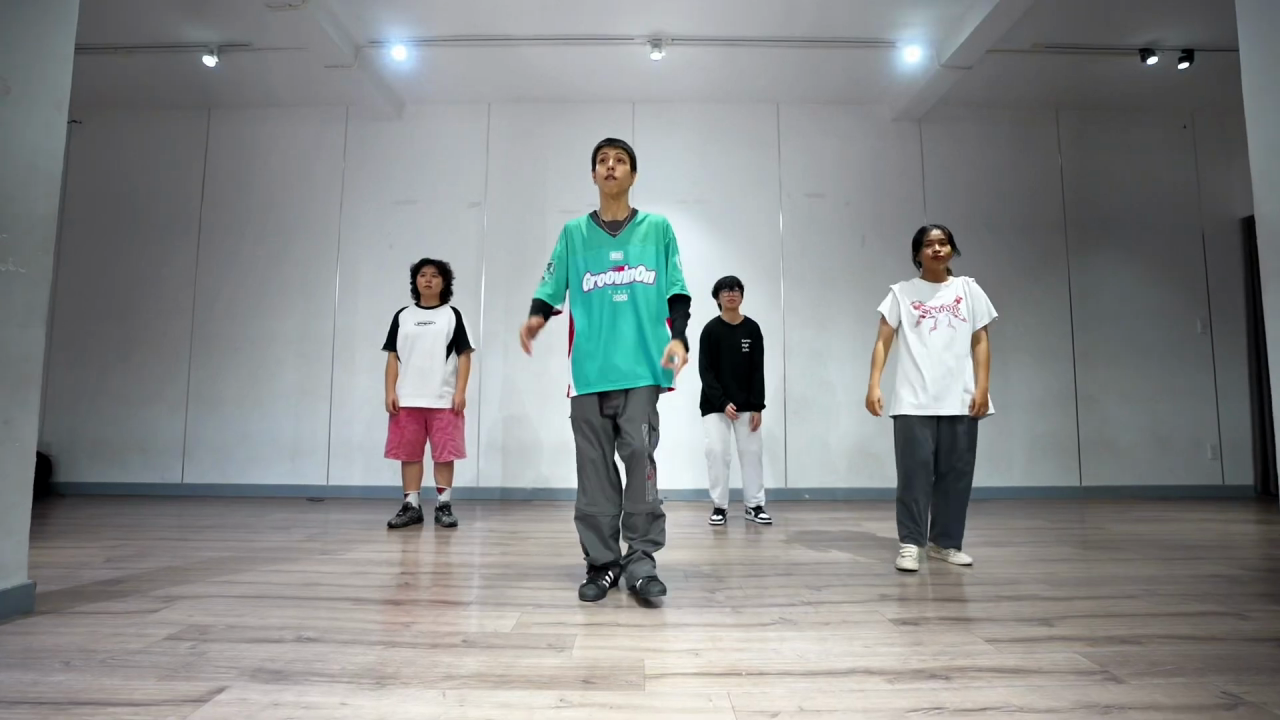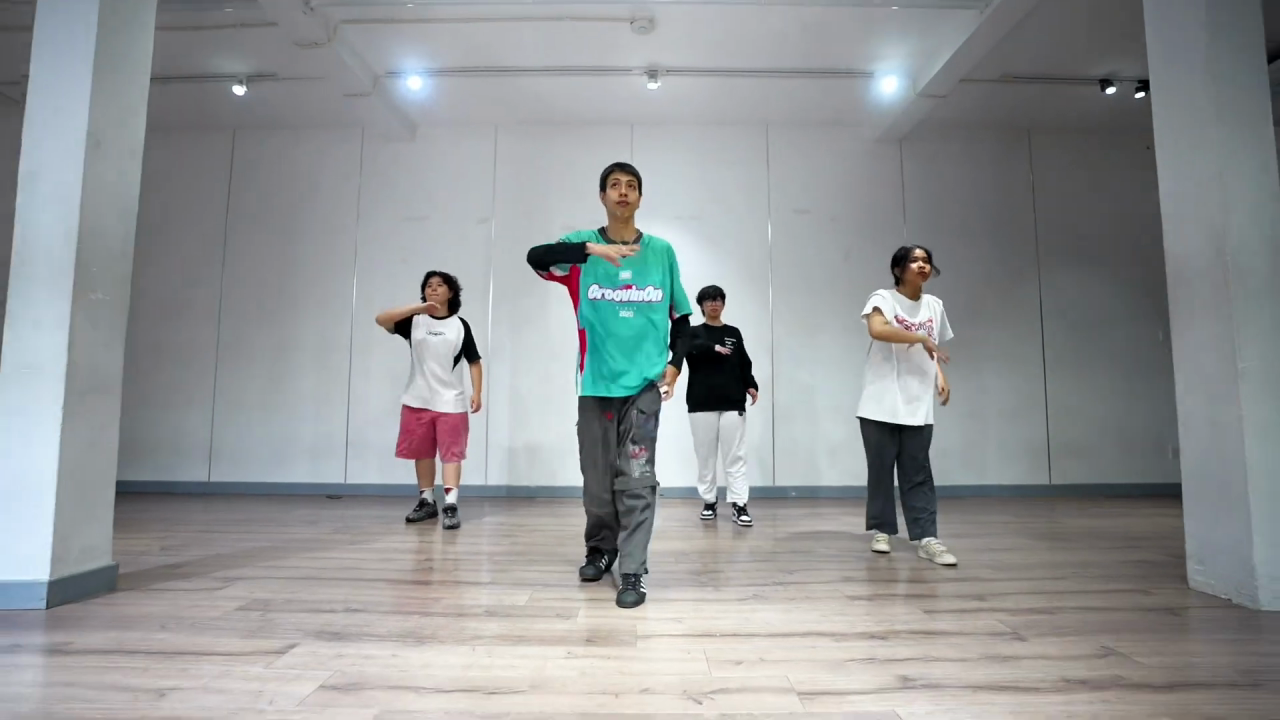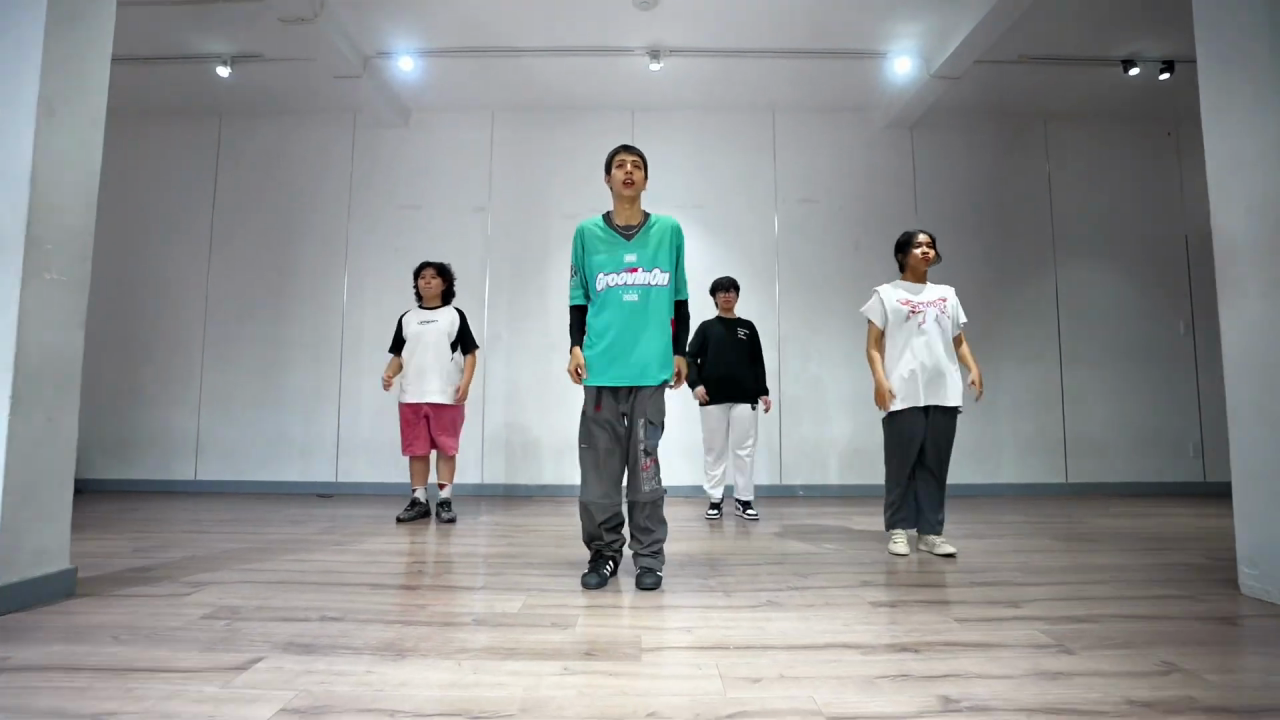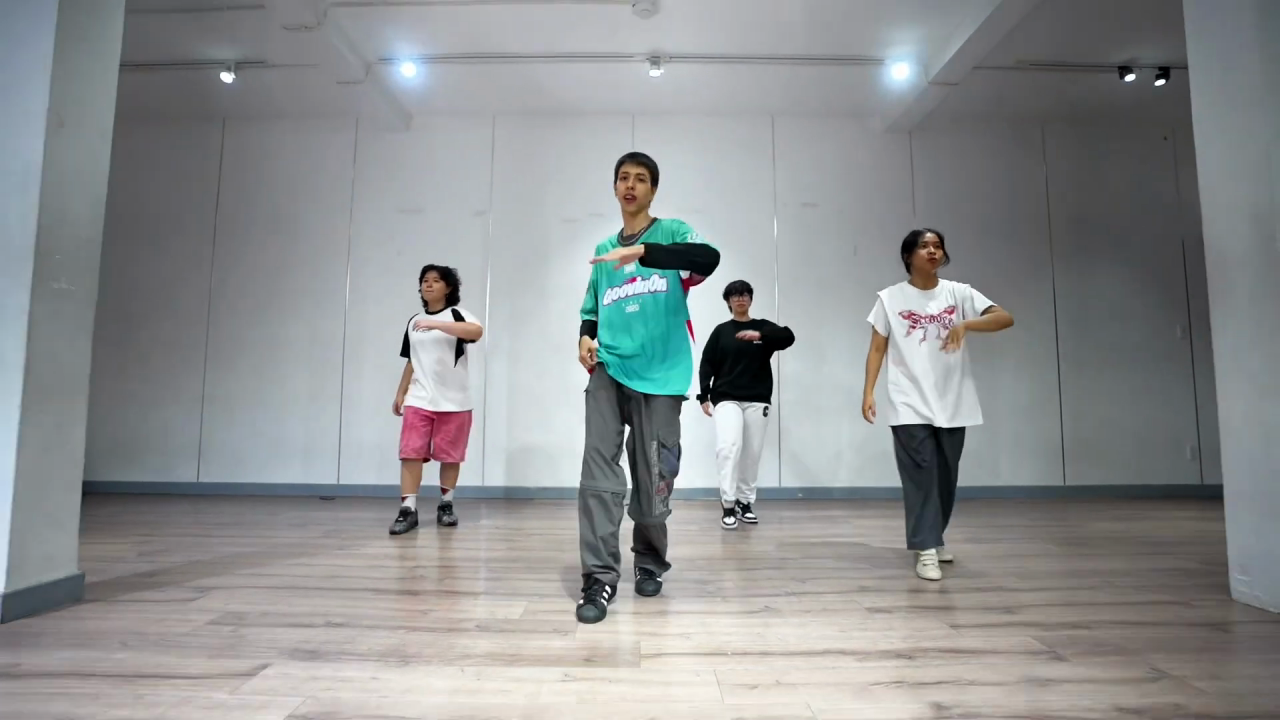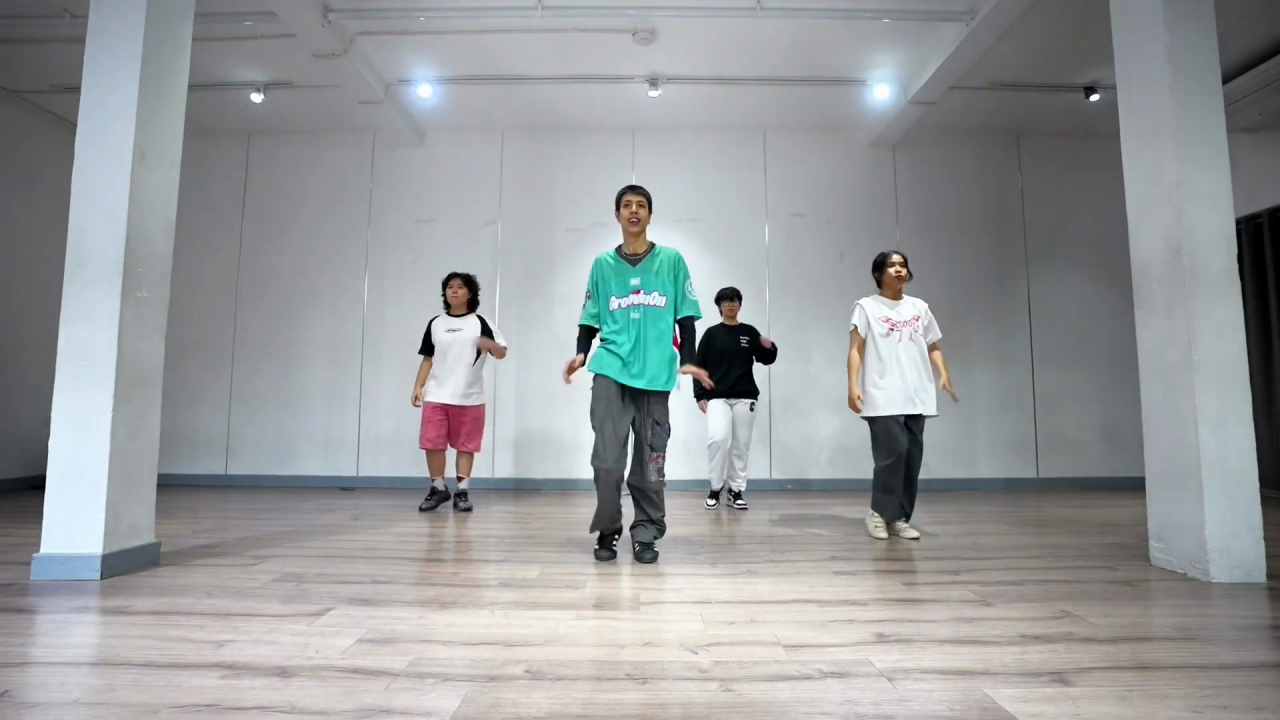
dt=1s
person 1, frame 1
left shoulder: (657, 228)
right shoulder: (572, 233)
left elbow: (676, 296)
right elbow: (552, 294)
left wrist: (677, 340)
right wrist: (536, 317)
left hip: (642, 364)
right hip: (589, 367)
left knee: (641, 461)
right knee: (594, 467)
left ankle: (641, 558)
right ankle: (603, 563)
person 1, frame 2
left shoulder: (662, 251)
right shoulder: (585, 243)
left elbow: (681, 316)
right elbow: (536, 259)
left wrist: (676, 361)
right wrist: (590, 250)
left hip: (645, 376)
right hip: (597, 377)
left knee: (637, 475)
right knee: (597, 474)
left ankle: (633, 570)
right ankle: (601, 548)
person 1, frame 3
left shoulder: (668, 231)
right shoulder: (587, 233)
left elbow: (678, 298)
right elbow: (577, 298)
left wrist: (681, 352)
right wrist: (575, 346)
left hip: (650, 365)
right hip: (600, 366)
left knee: (644, 458)
right knee: (599, 463)
left ankle: (649, 556)
right ankle: (604, 551)
person 1, frame 4
left shoulder: (672, 233)
right shoulder: (604, 250)
left elbow: (709, 258)
left wrist: (640, 254)
right wrist: (585, 338)
left hip: (659, 374)
right hip: (608, 370)
left knee: (656, 474)
right knee: (599, 470)
left ankle: (650, 562)
right ankle: (600, 577)
person 1, frame 5
left shoulder: (671, 260)
right shoulder: (602, 264)
left elbow: (686, 316)
right elbow: (591, 319)
left wrist: (688, 361)
right wrist: (580, 353)
left hip: (654, 371)
right hip: (610, 367)
left knee: (651, 457)
right knee: (608, 453)
left ankle: (646, 534)
right ankle: (609, 529)
person 2, frame 1
left shoulder: (968, 289)
right shoulder: (902, 292)
left elbow: (980, 342)
right elbow: (883, 342)
left wrist: (983, 387)
right wrist: (874, 384)
left hip: (959, 398)
right hip: (915, 398)
left knee: (955, 471)
right knee: (914, 467)
left ankle: (945, 542)
right ankle: (910, 544)
person 2, frame 2
left shoulder: (934, 305)
right shoulder: (883, 299)
right elbow: (877, 330)
left wrist: (940, 375)
right wrist: (921, 339)
left hip: (918, 405)
right hip: (880, 405)
left knee: (917, 472)
right knee: (880, 469)
left ankle: (927, 539)
right ankle: (881, 531)
person 2, frame 3
left shoulder: (947, 294)
right shoulder: (886, 294)
left elbow: (958, 341)
right elbow: (873, 344)
left wrist: (973, 369)
right wrist: (880, 381)
left hip: (943, 391)
right hip: (903, 393)
left knee: (935, 463)
right knee: (902, 462)
left ankle: (930, 532)
right ankle: (898, 530)
person 2, frame 4
left shoulder: (959, 293)
right shoulder: (890, 298)
left elbow: (1005, 318)
right elbow: (877, 349)
left wrist: (966, 325)
right wrist: (868, 392)
left hip: (952, 404)
right hip: (909, 404)
left knee: (945, 476)
right knee: (920, 473)
left ankle: (934, 539)
right ankle: (926, 549)
person 2, frame 5
left shoulder: (919, 307)
right shoulder: (866, 306)
left elbow: (933, 348)
right elbow: (856, 350)
left wrist: (943, 376)
right wrist: (853, 386)
left hip: (917, 397)
right hip: (883, 398)
left knee: (911, 458)
right knee: (891, 454)
left ankle: (899, 518)
right ankle: (879, 513)
person 3, frame 1
left shoulder: (452, 315)
right shoulder: (402, 316)
left elbow: (464, 355)
right elbow: (393, 357)
left wrist: (460, 391)
right wrist: (390, 392)
left hip: (443, 399)
right hip: (407, 398)
left knee: (444, 453)
right knee: (408, 453)
left ankle: (443, 506)
right ankle: (411, 506)
person 3, frame 2
left shoulder: (460, 325)
right shoulder: (414, 321)
left elbow: (474, 362)
right elbow: (381, 319)
left wrist: (476, 393)
right wrist: (418, 308)
left hip: (451, 401)
right hip: (417, 400)
left knee: (451, 453)
right knee: (421, 452)
left ankle: (450, 506)
right ankle: (426, 501)
person 3, frame 3
left shoulder: (455, 315)
right shoulder: (407, 318)
left elbow: (470, 354)
right elbow: (398, 355)
left wrist: (465, 383)
right wrist: (389, 374)
left hip: (446, 395)
right hip: (411, 395)
left knee: (446, 448)
right knee: (416, 449)
left ankle: (445, 501)
right ankle: (419, 501)
person 3, frame 4
left shoulder: (456, 315)
right shoulder: (414, 323)
left elbow: (476, 332)
left wrist: (434, 324)
right wrist: (400, 393)
left hip: (453, 401)
right hip: (419, 400)
left knee: (450, 456)
right knee: (411, 454)
left ankle: (446, 505)
right ankle: (407, 509)
person 3, frame 5
left shoulder: (478, 322)
right shoulder: (435, 323)
left elbow: (501, 352)
right elbow: (427, 359)
left wrist: (491, 346)
right wrist: (418, 387)
left hip: (469, 396)
right hip: (435, 394)
left knee: (465, 445)
right knee: (432, 443)
left ankle: (462, 492)
right ankle: (437, 488)
person 4, frame 1
left shoulder: (752, 329)
right shoulder: (711, 330)
left elbow: (757, 370)
right elbow: (706, 370)
left wrist: (757, 406)
right wrist: (723, 402)
left hip: (746, 405)
right hip: (715, 405)
left knee: (752, 453)
right knee: (716, 453)
left ankle: (754, 505)
right ankle: (719, 505)
person 4, frame 2
left shoulder: (734, 333)
right shoulder: (694, 332)
left elbow: (744, 365)
left wrist: (751, 386)
right wrist: (711, 348)
left hip: (732, 403)
right hip: (701, 404)
left knee: (734, 454)
right knee: (705, 455)
left ankle: (739, 504)
right ankle: (709, 501)
person 4, frame 3
left shoulder: (748, 327)
right shoulder: (707, 327)
left elbow: (757, 362)
right elbow: (691, 358)
left wrist: (763, 391)
right wrist: (695, 384)
left hip: (745, 398)
right hip: (712, 399)
left knee: (744, 450)
right knee: (714, 450)
left ankle: (744, 499)
right ankle: (715, 500)
person 4, frame 4
left shoulder: (763, 326)
right shoulder: (721, 331)
left elbow: (788, 338)
right elbow: (707, 364)
left wrist: (760, 336)
right wrist: (704, 395)
left hip: (758, 400)
right hip: (727, 399)
left knee: (752, 454)
right knee: (728, 447)
left ankle: (745, 502)
right ankle: (728, 504)
person 4, frame 5
left shoulder: (750, 332)
right shoulder: (711, 333)
left elbow: (764, 359)
right elbow: (700, 365)
left wrist: (769, 348)
right wrist: (699, 394)
left hip: (745, 397)
right hip: (716, 396)
left knee: (741, 445)
right knee: (718, 440)
left ankle: (735, 491)
right ankle: (715, 489)
